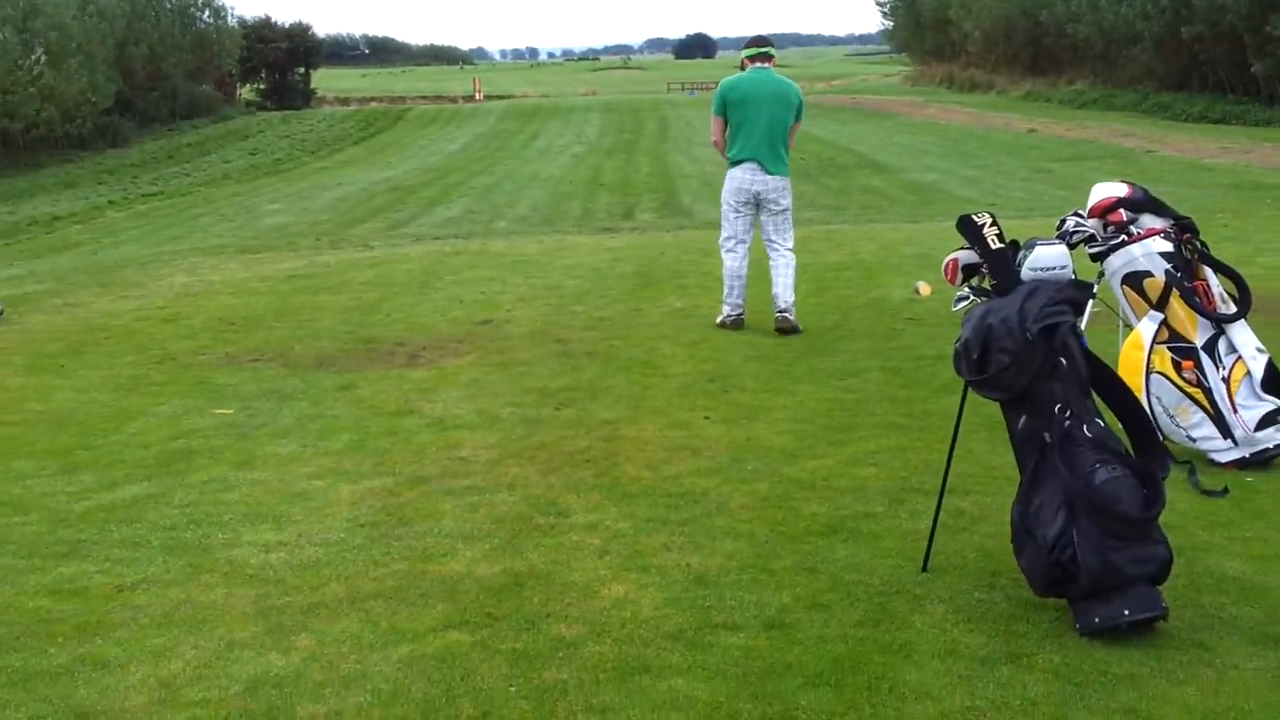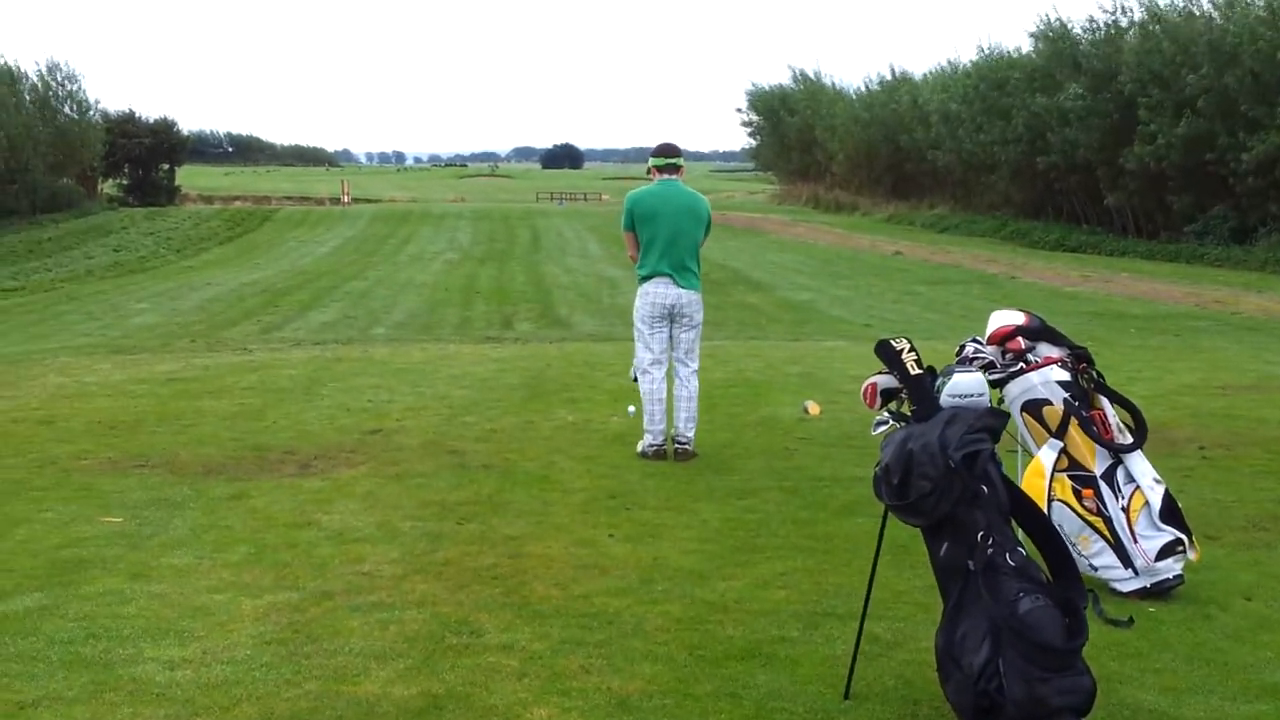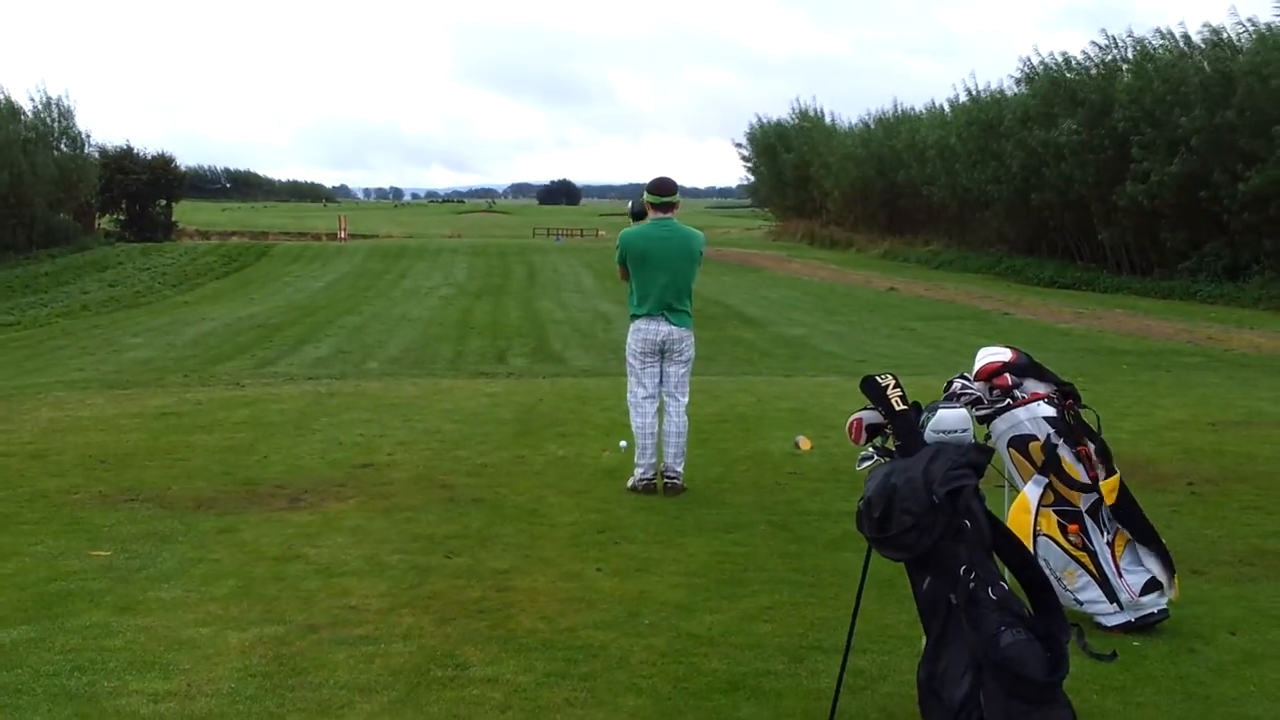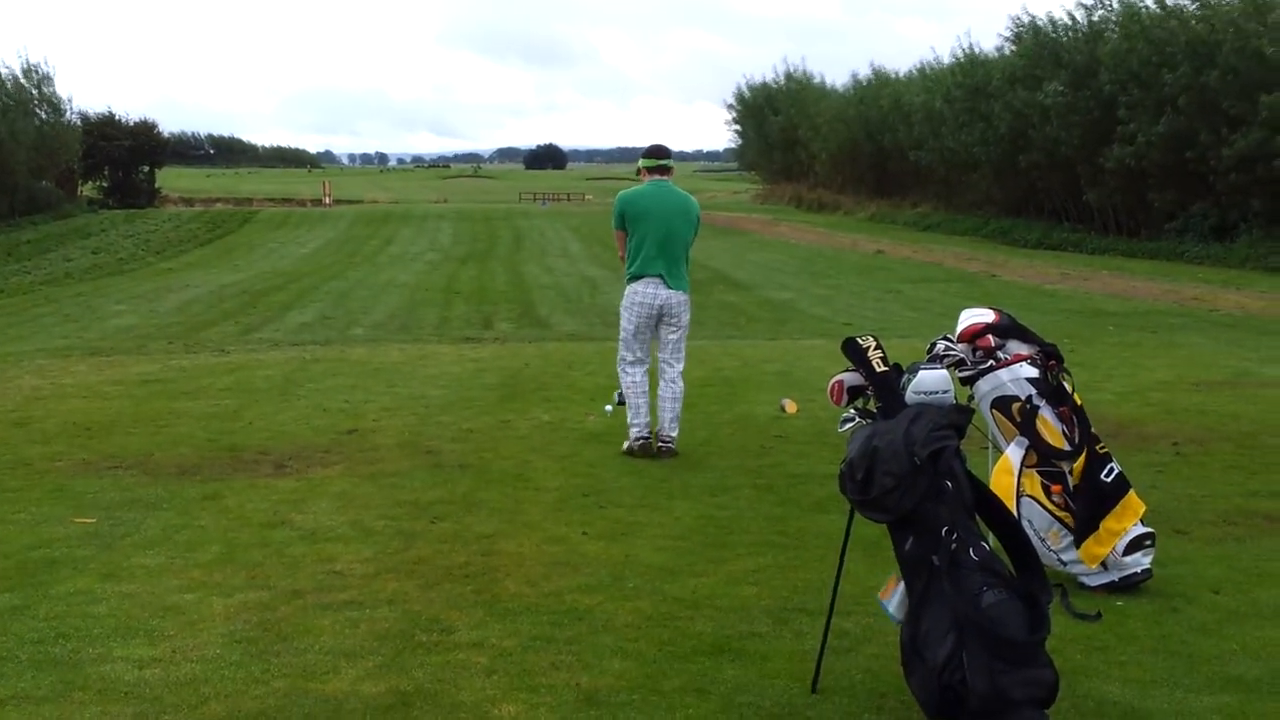
dt=1s
person 1, frame 1
left shoulder: (728, 86)
right shoulder: (793, 90)
left elbow: (717, 138)
right elbow: (789, 141)
left hip: (740, 176)
right hip: (776, 178)
left knee: (734, 247)
right knee: (781, 247)
left ankle: (733, 313)
right ankle: (784, 310)
person 1, frame 2
left shoulder: (636, 199)
right shoulder: (701, 203)
left elbow: (633, 253)
right elbow: (697, 248)
left hip: (652, 291)
right hip: (689, 293)
left knee: (651, 368)
right knee: (687, 369)
left ankle: (655, 441)
right ankle: (684, 441)
person 1, frame 3
left shoulder: (629, 238)
right shoulder: (695, 239)
left hip: (644, 328)
right hip: (680, 329)
left knee: (643, 403)
right knee: (676, 404)
left ankle: (645, 475)
right ankle: (674, 475)
person 1, frame 4
left shoulder: (626, 199)
right shoulder: (690, 204)
left elbow: (623, 252)
right elbow: (686, 247)
left hip: (640, 290)
right hip: (677, 293)
left knee: (632, 364)
right knee: (672, 369)
left ankle: (641, 435)
right ankle: (667, 439)
